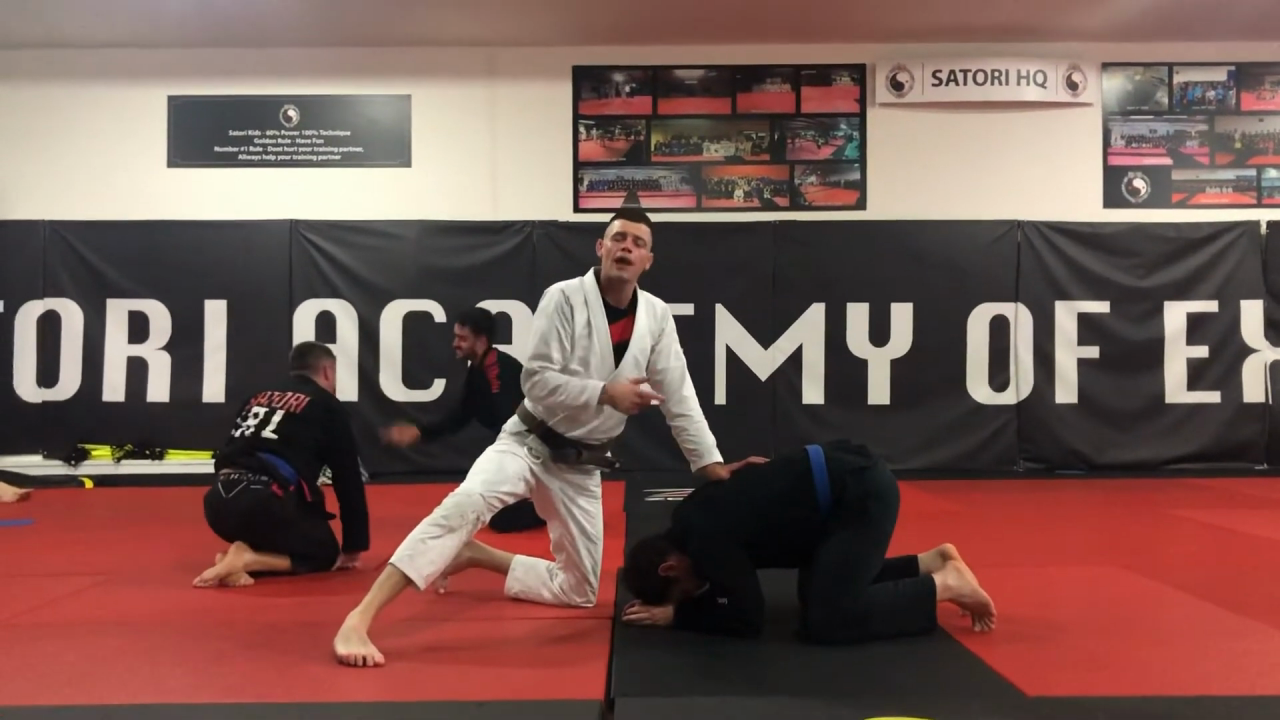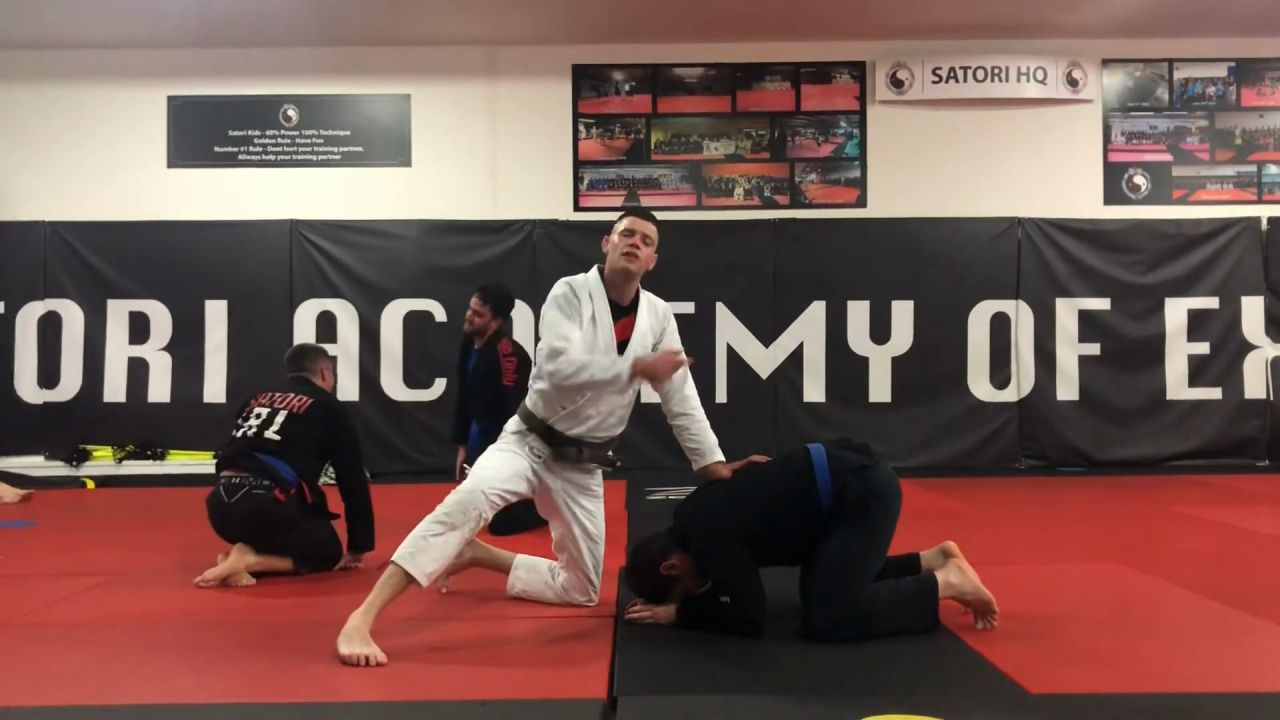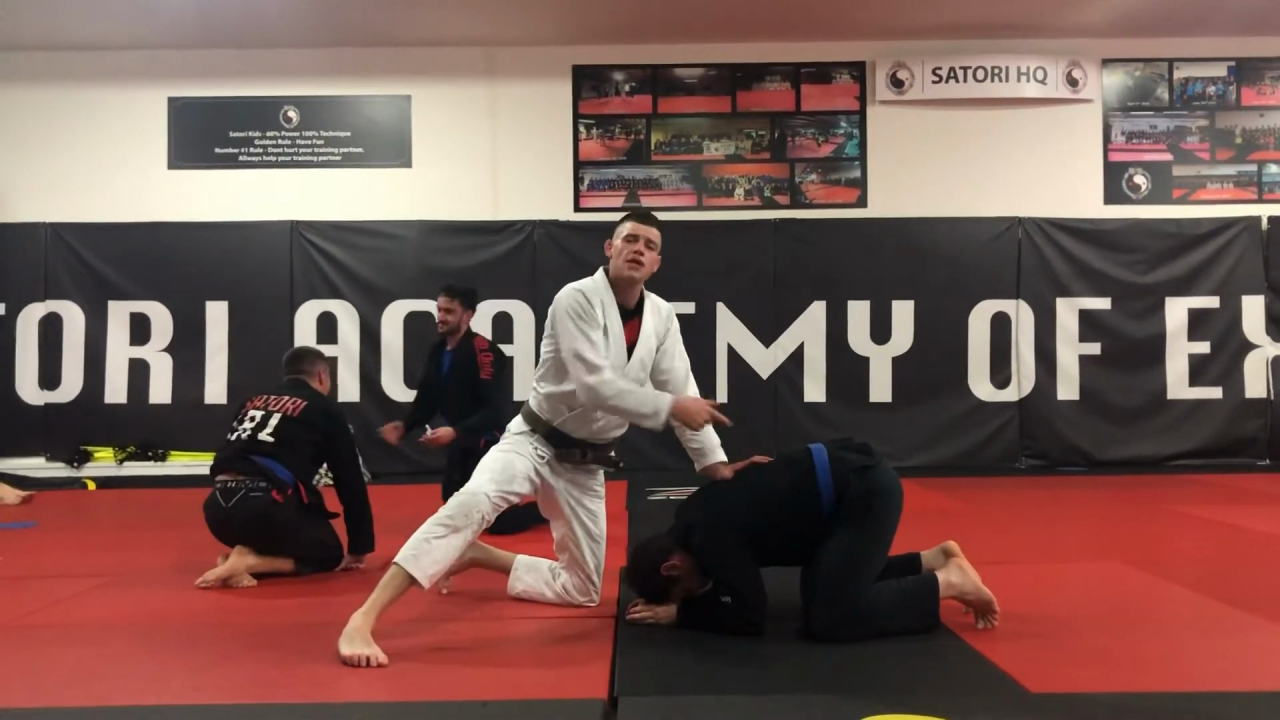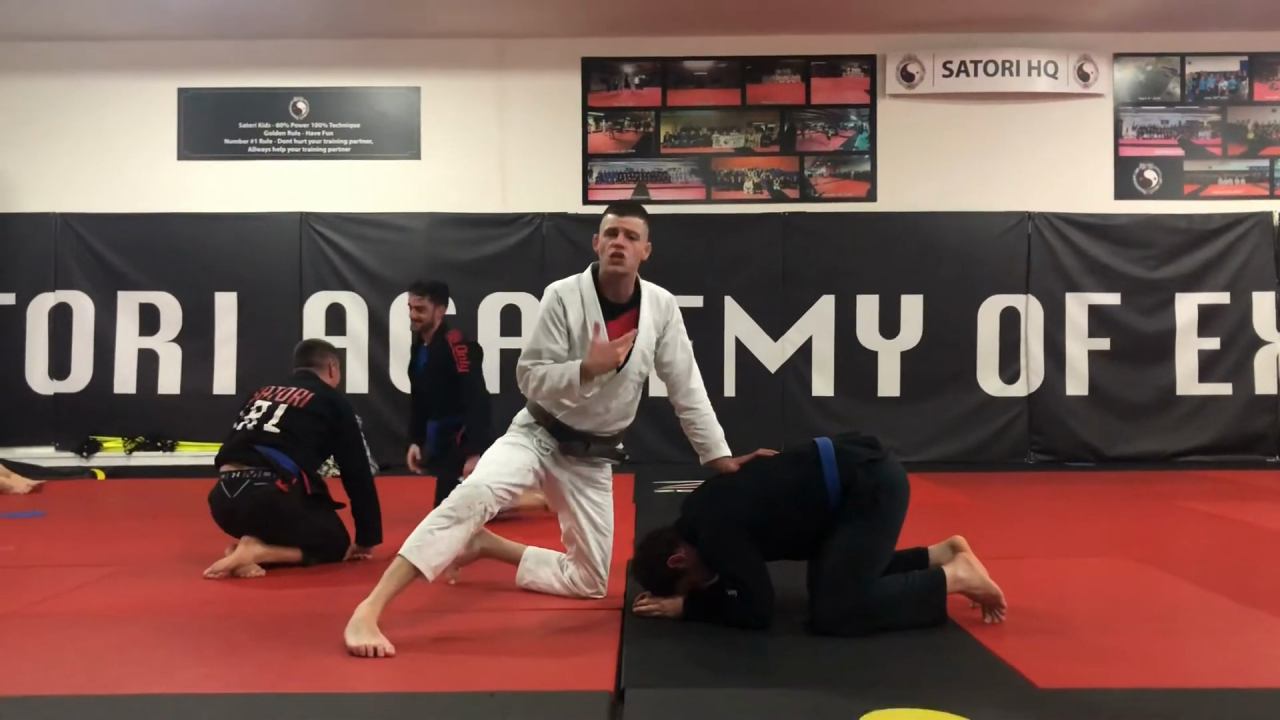
dt=0.7s
person 1, frame 1
left shoulder: (657, 315)
right shoulder: (564, 297)
left elbow: (679, 397)
right elbow: (537, 382)
left wrist: (713, 464)
right wrist: (606, 393)
left hip: (581, 463)
right hip: (531, 441)
left knee: (580, 591)
right knee: (465, 504)
left ankle: (471, 555)
right ankle: (359, 619)
person 1, frame 2
left shoulder: (658, 315)
right shoulder: (571, 292)
left elbow: (680, 396)
right elbow: (557, 366)
left wrist: (715, 465)
right wrist: (635, 367)
left hip: (583, 463)
right hip: (532, 440)
left knee: (582, 590)
right knee: (469, 500)
left ankle: (474, 554)
right ankle: (362, 619)
person 1, frame 3
left shoulder: (661, 316)
right shoulder: (577, 300)
left elbow: (681, 392)
right elbow: (592, 385)
left wrist: (718, 466)
right wrist: (672, 407)
left hip: (584, 462)
right hip: (535, 441)
left knee: (582, 590)
right knee: (472, 504)
left ankle: (475, 556)
right ankle: (363, 620)
person 1, frame 4
left shoulder: (662, 306)
right shoulder: (564, 296)
left elbow: (687, 389)
right elbow: (531, 379)
left wrist: (722, 459)
right wrist: (588, 368)
left hip: (592, 456)
right hip: (539, 434)
left knee: (590, 583)
right knee: (475, 495)
left ankle: (484, 546)
right ankle: (369, 610)
person 2, frame 1
left shoulder: (704, 538)
right shoulder: (692, 521)
left elbow: (748, 618)
right elbow: (732, 590)
left wrist: (674, 613)
right wrist: (669, 601)
left hip: (862, 492)
right hip: (849, 480)
left knee: (825, 621)
right knee: (819, 591)
left ankle: (944, 585)
right ankle: (933, 562)
person 2, frame 2
left shoulder: (706, 537)
right shoulder: (692, 519)
left elbow: (750, 617)
right elbow: (734, 587)
left wrist: (676, 611)
left hip: (864, 490)
right hip: (849, 477)
left knee: (826, 619)
right knee: (820, 589)
left ankle: (946, 582)
right ankle: (934, 559)
person 2, frame 3
left shoulder: (709, 538)
right shoulder: (692, 520)
left elbow: (750, 617)
right elbow: (733, 588)
left wrist: (677, 611)
right wrist: (677, 600)
left hip: (865, 490)
right hip: (852, 478)
left knee: (827, 619)
right knee: (820, 589)
left ankle: (947, 581)
right ankle: (936, 559)
person 2, frame 4
left shoulder: (714, 530)
right shoulder: (699, 512)
left elbow: (757, 610)
right elbow: (743, 581)
left wrist: (684, 604)
right wrist: (677, 592)
left hip: (872, 484)
right hip: (858, 472)
left knee: (832, 612)
right knee: (827, 582)
left ankle: (954, 577)
right ankle: (943, 554)
person 3, frame 1
left shoulder: (258, 398)
right shoulder: (328, 407)
right elbow: (348, 479)
right wrist: (353, 546)
left hip: (220, 502)
right hip: (263, 502)
left knee: (292, 540)
right knee: (325, 554)
left ankle: (239, 556)
right ankle: (246, 560)
person 3, frame 2
left shoulder: (257, 400)
right shoulder: (330, 408)
right elbow: (353, 480)
right wrist: (358, 547)
left hip: (222, 502)
right hip: (268, 503)
left knee: (294, 542)
right knee: (328, 554)
left ankle: (244, 555)
right ankle: (247, 561)
person 3, frame 3
left shoulder: (253, 402)
right shoulder: (325, 410)
right elbow: (350, 481)
right wrist: (359, 548)
left hip: (219, 507)
right hip: (265, 505)
right knee: (329, 554)
left ankle: (244, 554)
right ankle: (249, 562)
person 3, frame 4
left shoulder: (261, 393)
right shoulder: (333, 402)
right elbow: (358, 473)
right wrist: (366, 539)
left hip: (225, 497)
right hip: (271, 495)
right knee: (336, 544)
left ankle: (249, 547)
right ankle: (256, 551)
person 4, frame 1
left shoulder: (496, 367)
right shoulder: (477, 370)
left elbow: (507, 420)
right elbow: (460, 416)
right wrist: (419, 432)
left knee: (502, 519)
person 4, frame 2
left shoulder: (509, 355)
right shoulder: (468, 345)
left elbow: (514, 414)
right wrist: (461, 445)
right hip: (481, 437)
left knee: (501, 522)
person 4, frame 3
left shoulder: (484, 351)
right shoulder: (438, 352)
left elbow: (493, 410)
right elbow: (426, 400)
left wrist: (455, 431)
right wrist: (403, 425)
left hip: (485, 443)
right hip: (459, 446)
left knee: (498, 523)
person 4, frame 4
left shoulder: (456, 345)
right shoulder: (420, 347)
left elbow: (477, 401)
right elbow: (419, 402)
left wrist: (474, 453)
right wrist: (415, 441)
left hip: (462, 438)
right hip: (443, 438)
left ankle: (519, 499)
